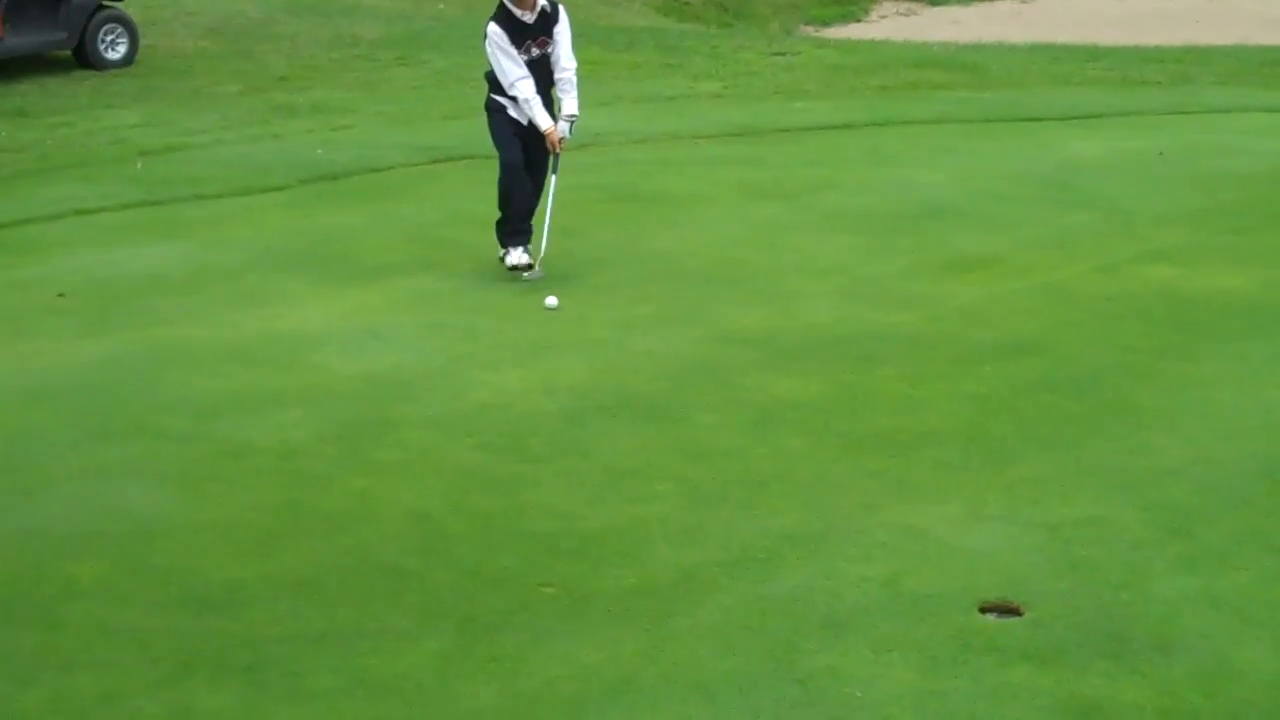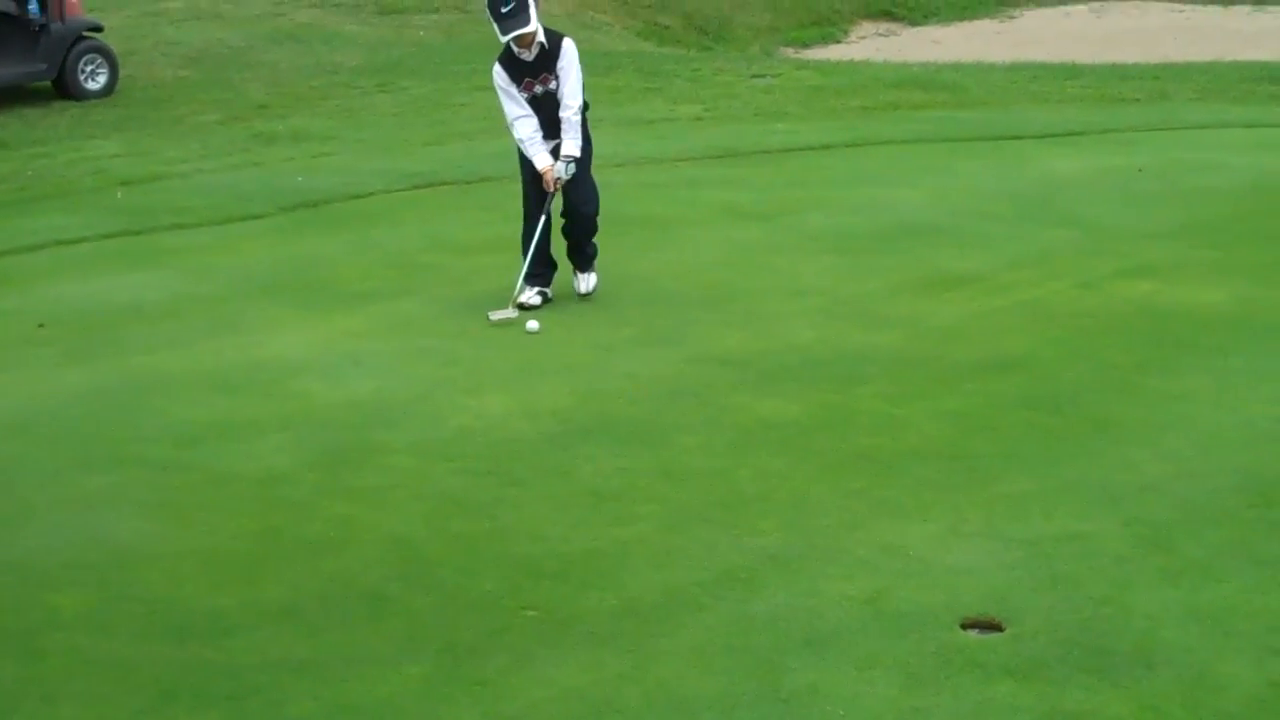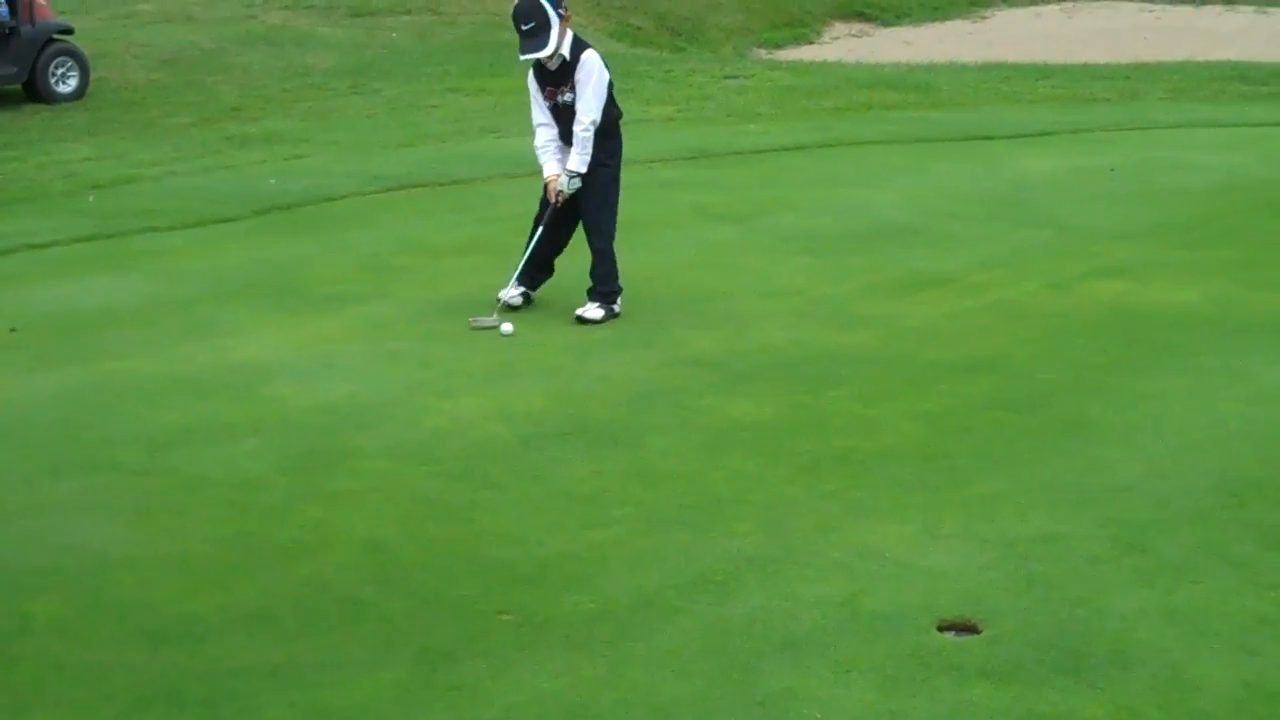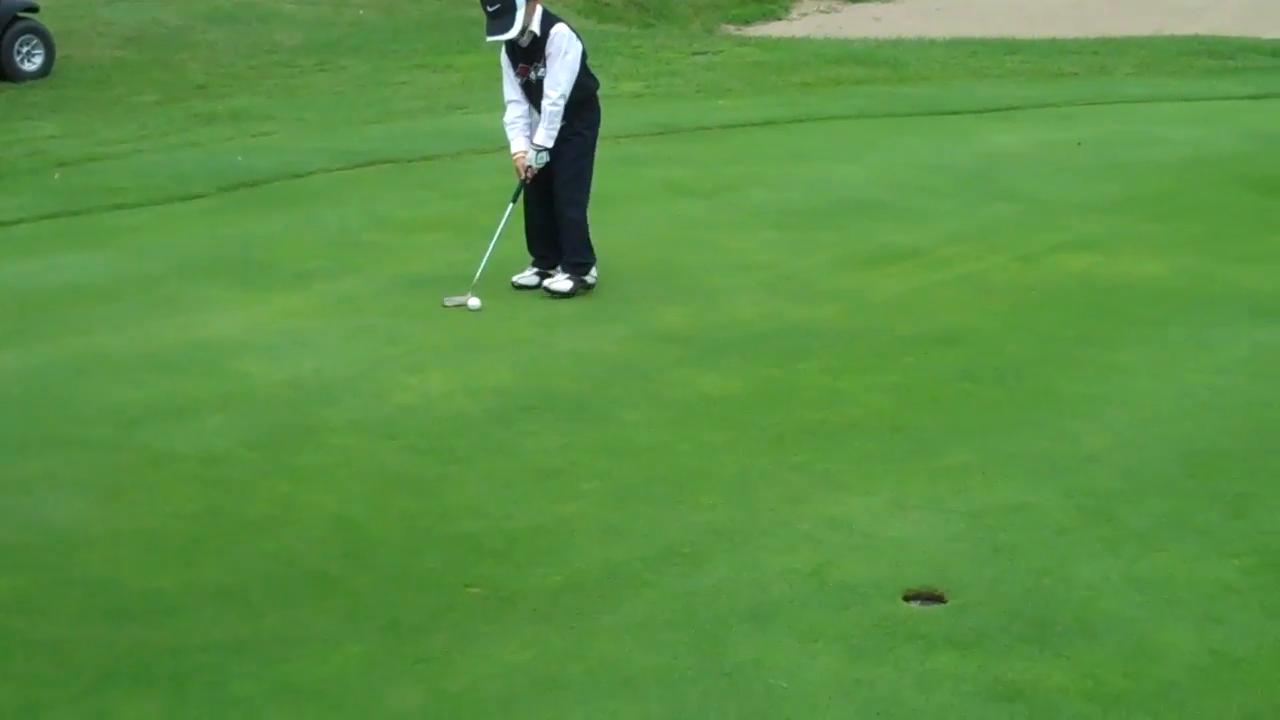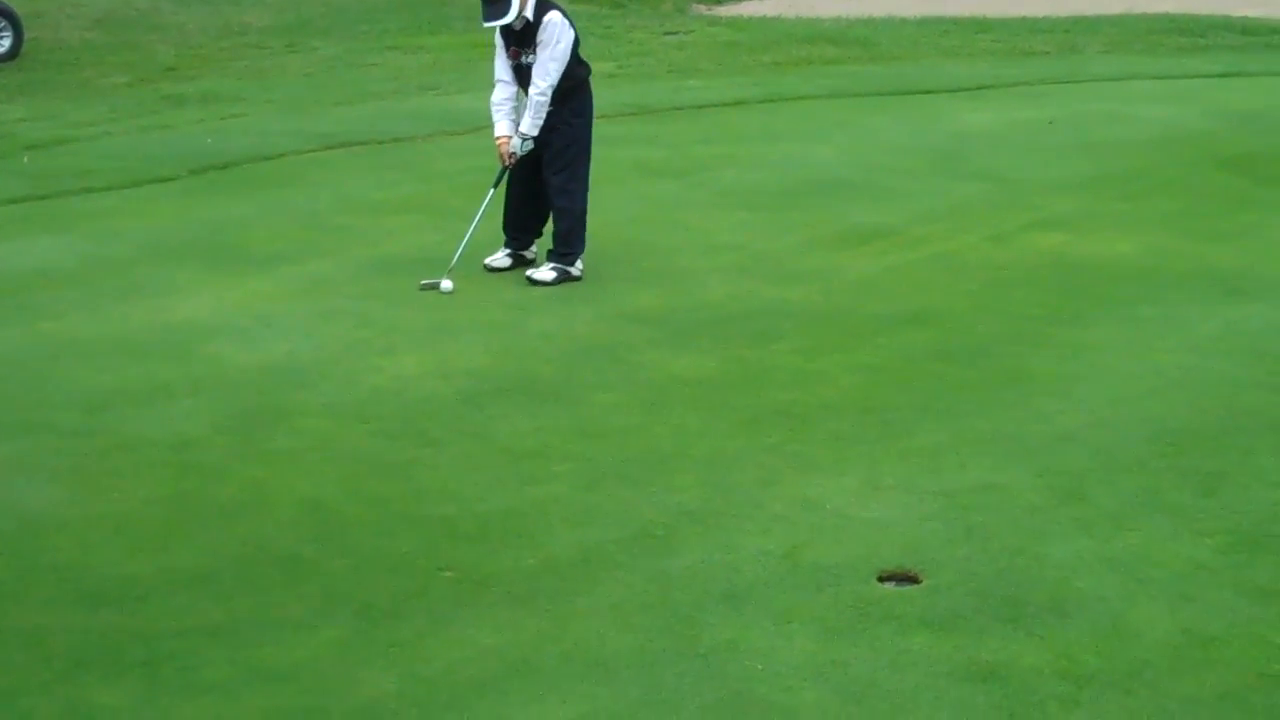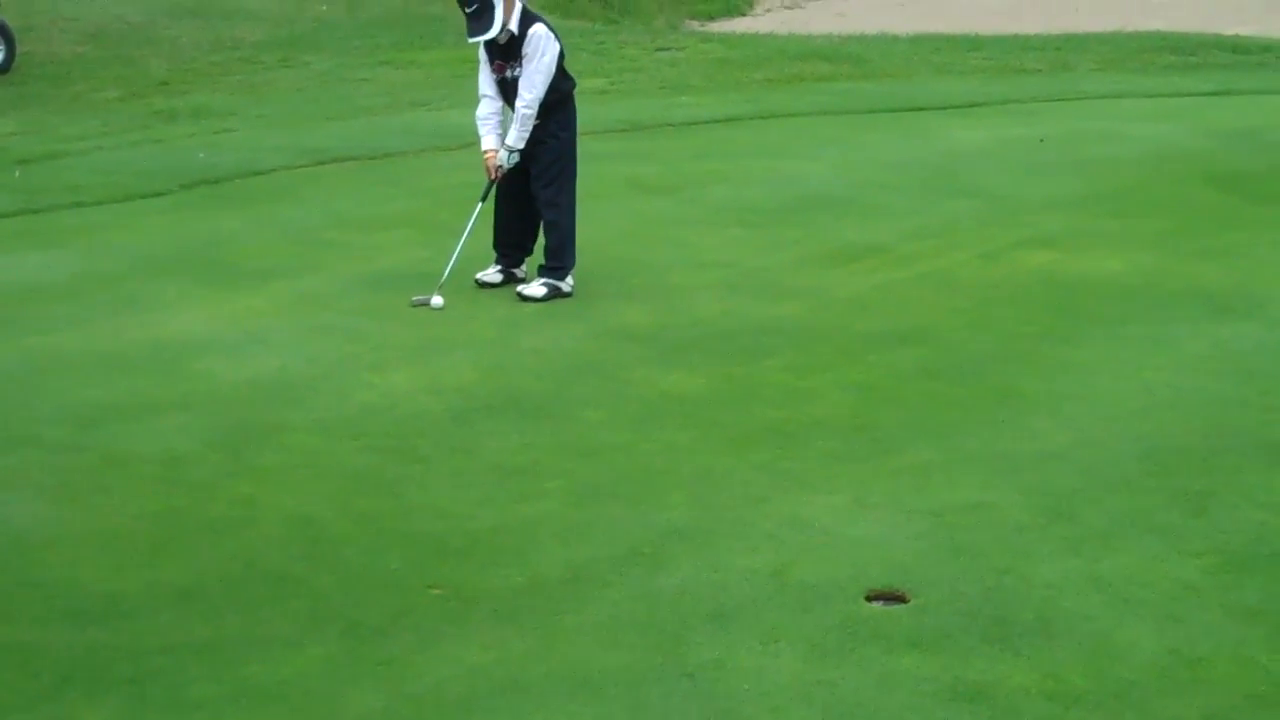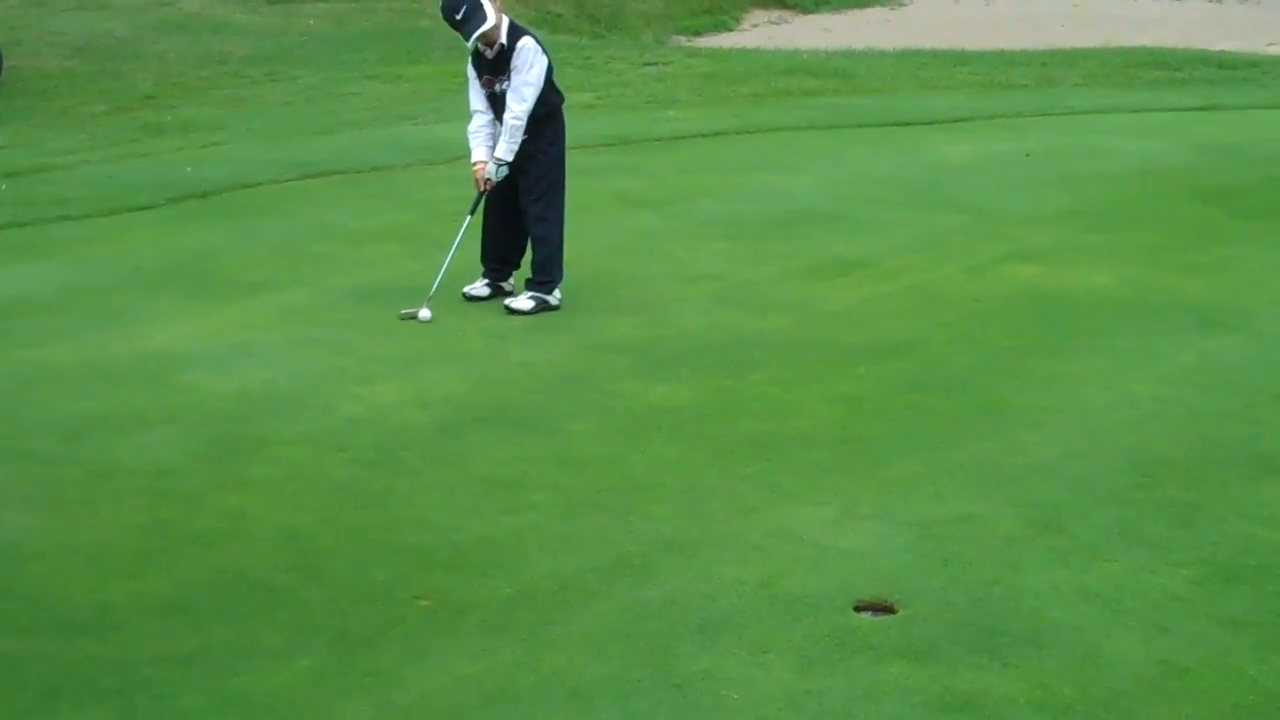
dt=0.5s
person 1, frame 1
right shoulder: (498, 29)
left elbow: (565, 67)
right elbow: (518, 82)
left wrist: (567, 115)
right wrist: (546, 125)
left hip: (540, 106)
right hip: (506, 107)
left knee: (533, 178)
right knee: (513, 168)
left ankle: (512, 240)
right ankle: (515, 239)
person 1, frame 2
left shoulder: (563, 47)
right shoulder: (503, 68)
left elbow: (572, 106)
right elbow: (521, 121)
left wrist: (567, 157)
right wrist: (544, 164)
left hip: (571, 141)
right hip: (533, 146)
left knee: (583, 206)
right knee: (536, 214)
left ankle: (583, 261)
right ankle: (537, 281)
person 1, frame 3
left shoulder: (587, 59)
right shoulder: (537, 71)
left elbow: (588, 121)
right elbow: (544, 126)
left wrist: (573, 171)
right wrist: (551, 171)
left hip: (599, 151)
right hip: (566, 152)
left knee: (597, 223)
right knee: (551, 219)
left ankle: (607, 297)
right ankle: (529, 281)
person 1, frame 4
left shoulder: (558, 34)
right shoulder: (509, 47)
left elbow: (556, 96)
right elbow: (515, 102)
left wrist: (540, 147)
right wrist: (520, 148)
left hip: (577, 122)
right hip: (545, 126)
left knee: (569, 195)
right knee: (537, 195)
left ankle: (579, 268)
right ankle: (546, 263)
person 1, frame 5
right shoulder: (505, 27)
left elbow: (543, 85)
right elbow: (504, 82)
left wrist: (524, 134)
right wrist: (504, 131)
left hip: (569, 107)
right hip: (536, 109)
left knee: (563, 182)
right knee: (522, 177)
left ankle: (567, 259)
right ankle: (519, 245)
person 1, frame 6
left shoulder: (537, 34)
right shoulder: (489, 41)
left elbow: (530, 98)
right elbow: (489, 97)
left wrist: (510, 148)
right wrist: (490, 146)
left hip: (553, 121)
right hip: (522, 123)
left knee: (552, 196)
right knee: (511, 193)
left ankle: (558, 274)
right ankle: (510, 262)
person 1, frame 7
left shoulder: (525, 46)
right shoulder: (477, 57)
left elbow: (518, 110)
right elbow: (481, 112)
left wrist: (499, 160)
right wrist: (481, 158)
left hip: (542, 135)
right hip: (509, 137)
left knee: (540, 210)
right knee: (499, 207)
left ankle: (545, 288)
right ankle: (497, 275)
